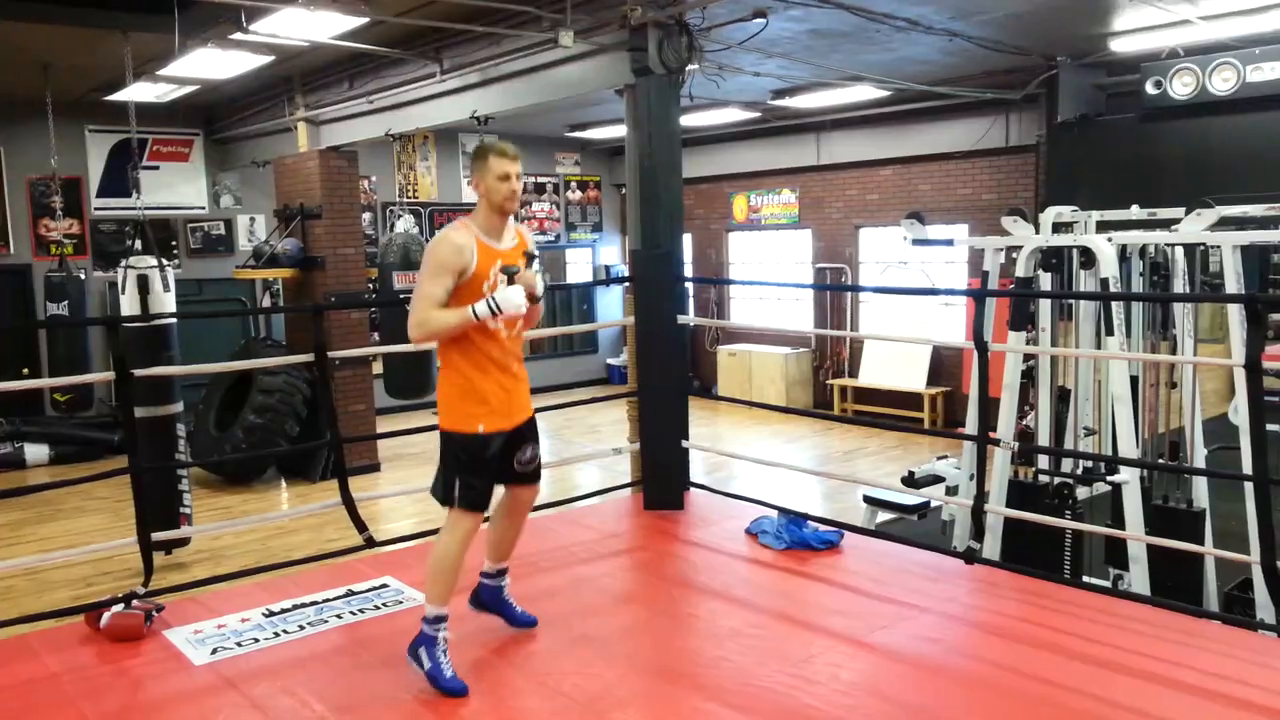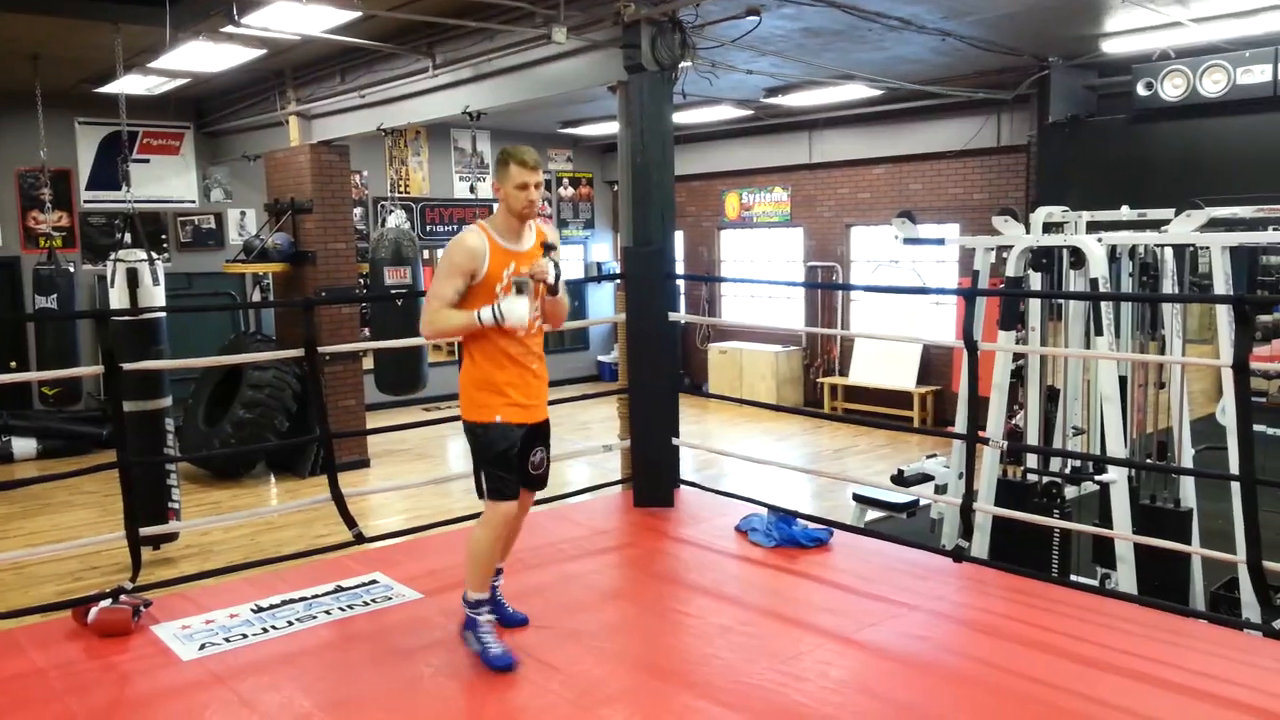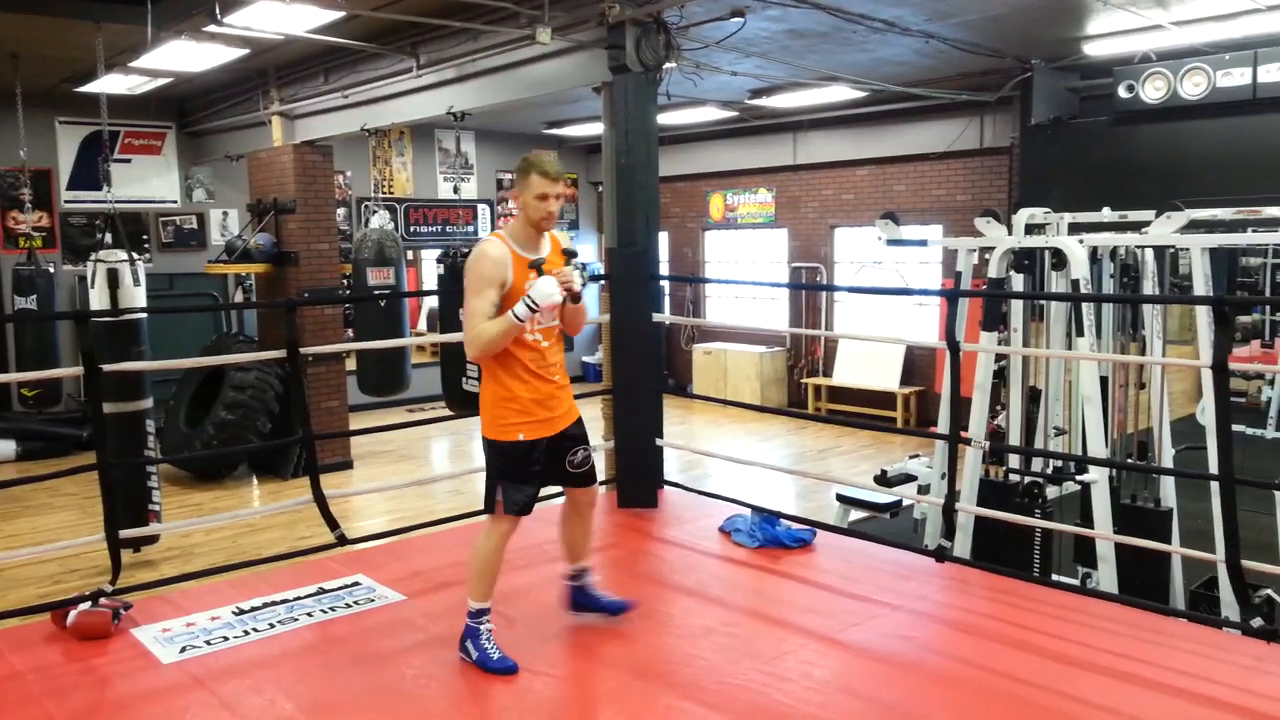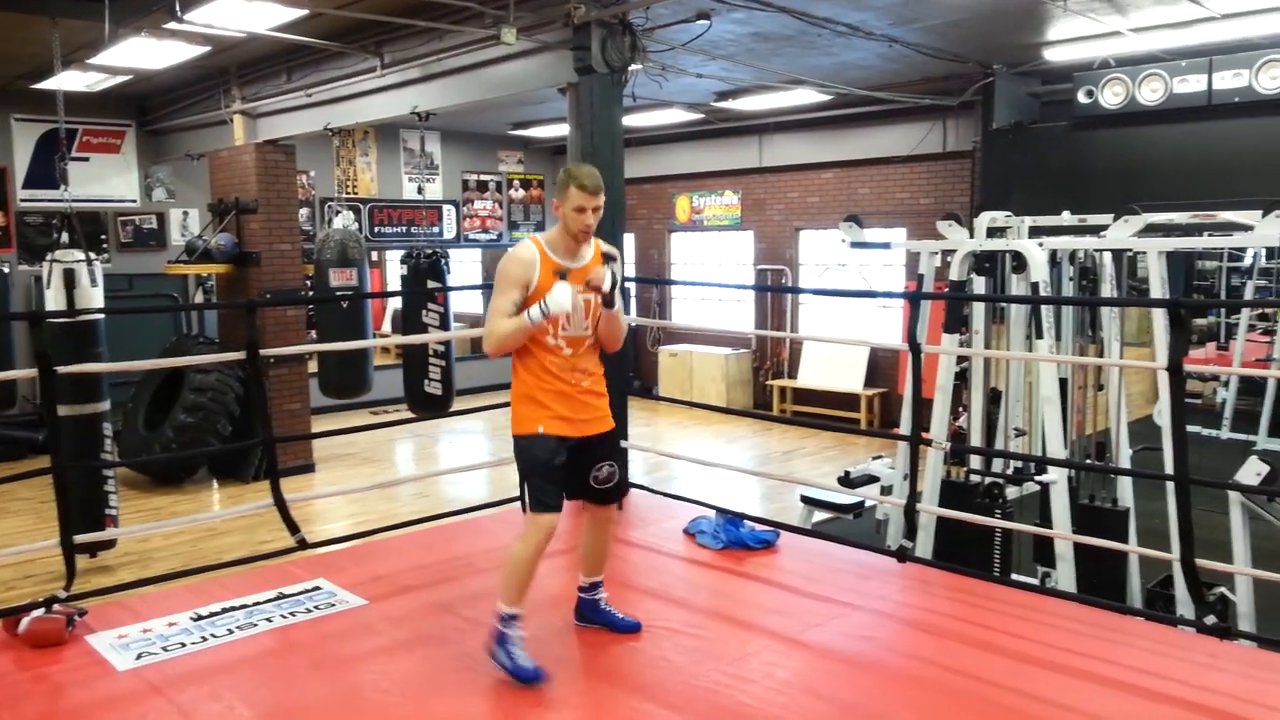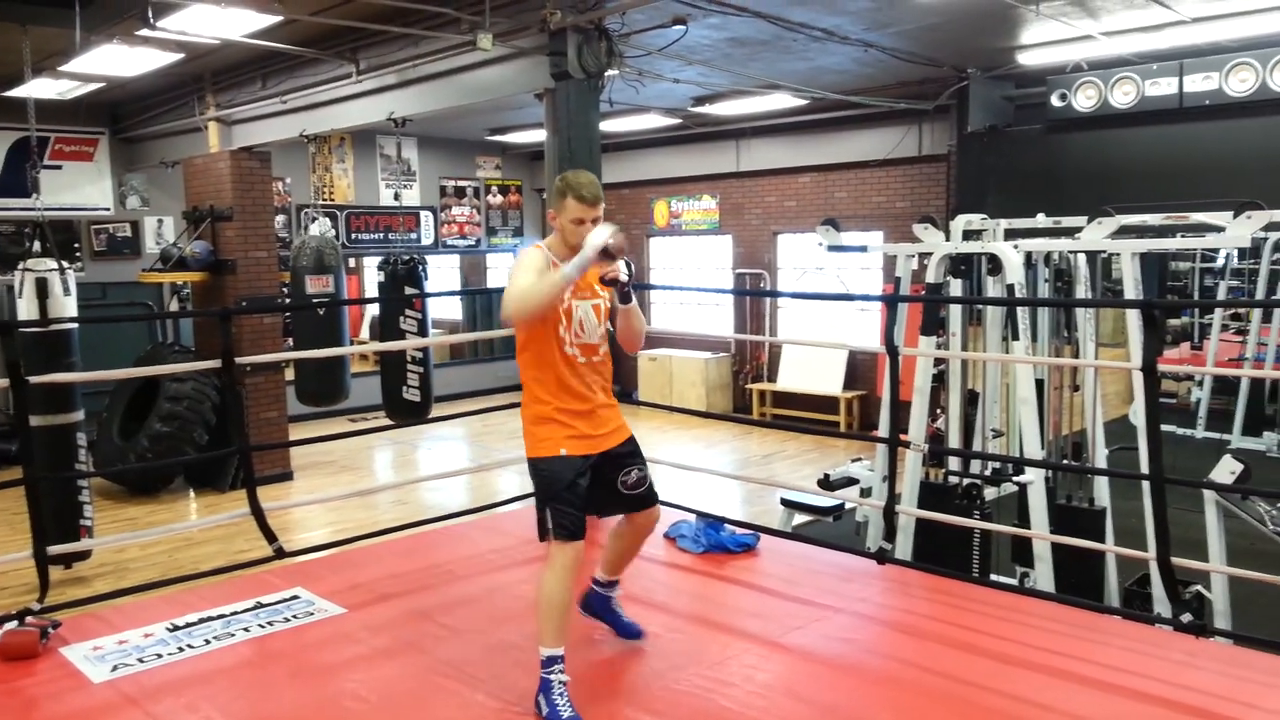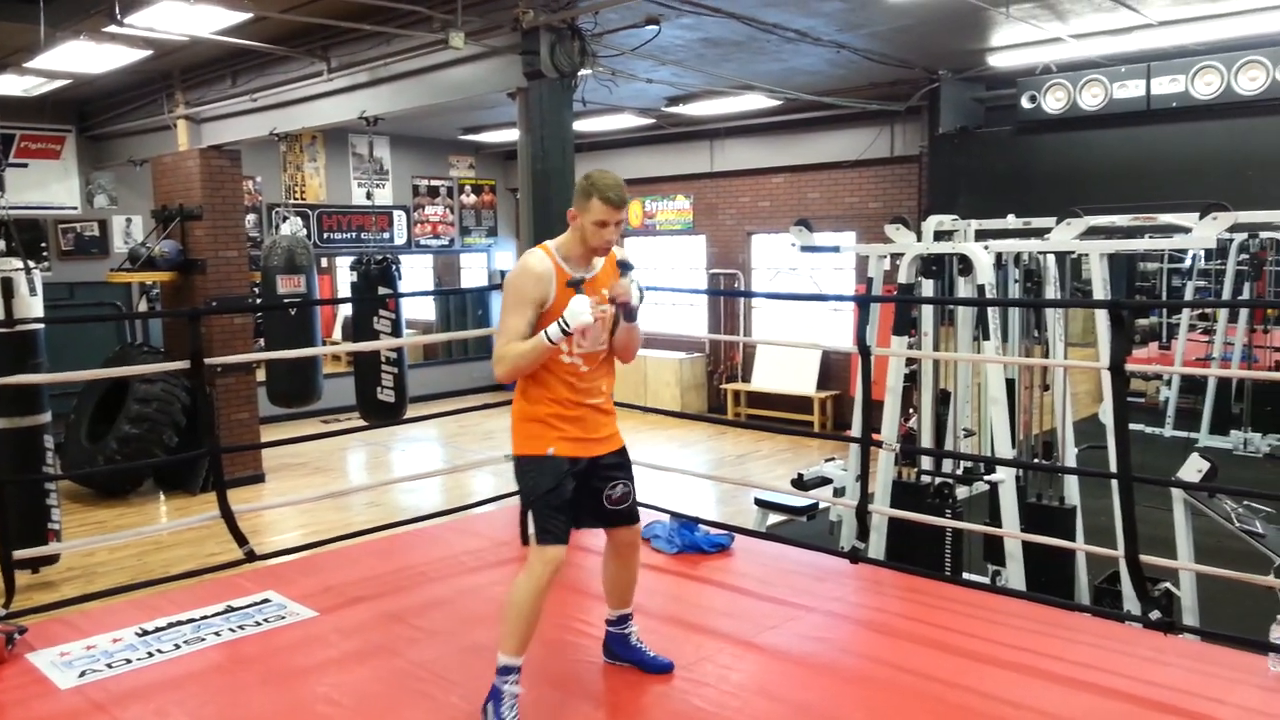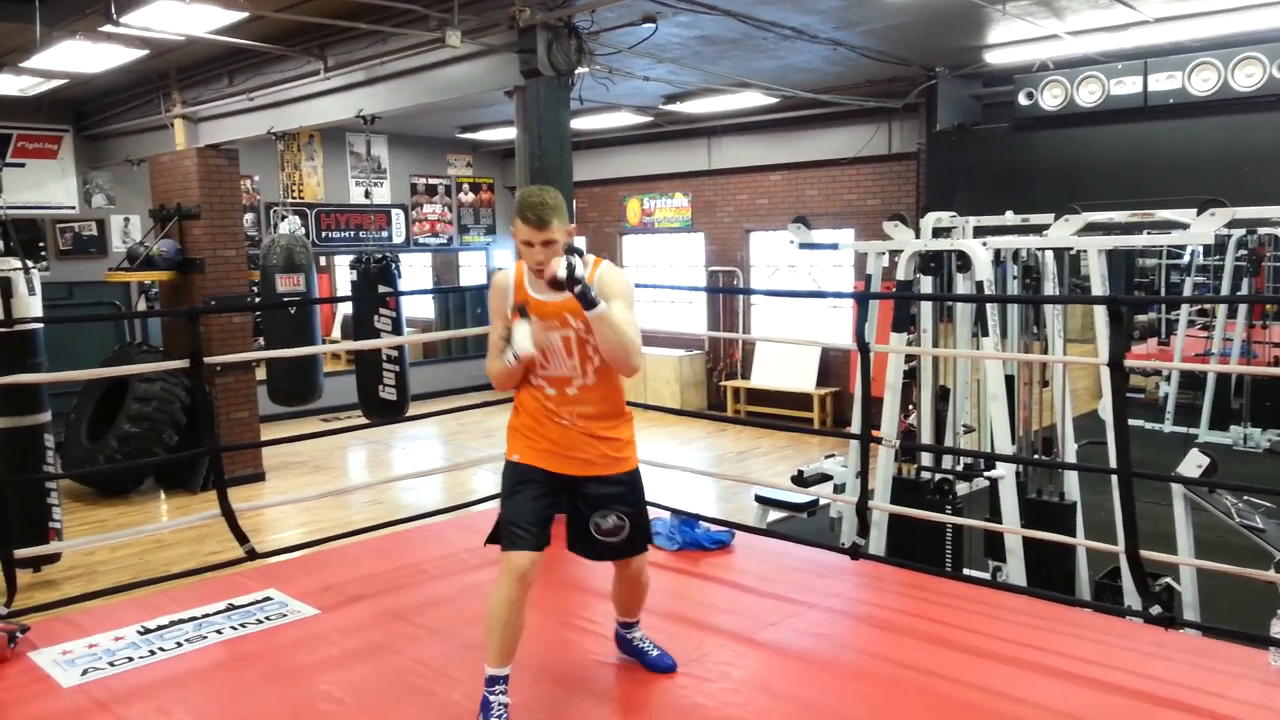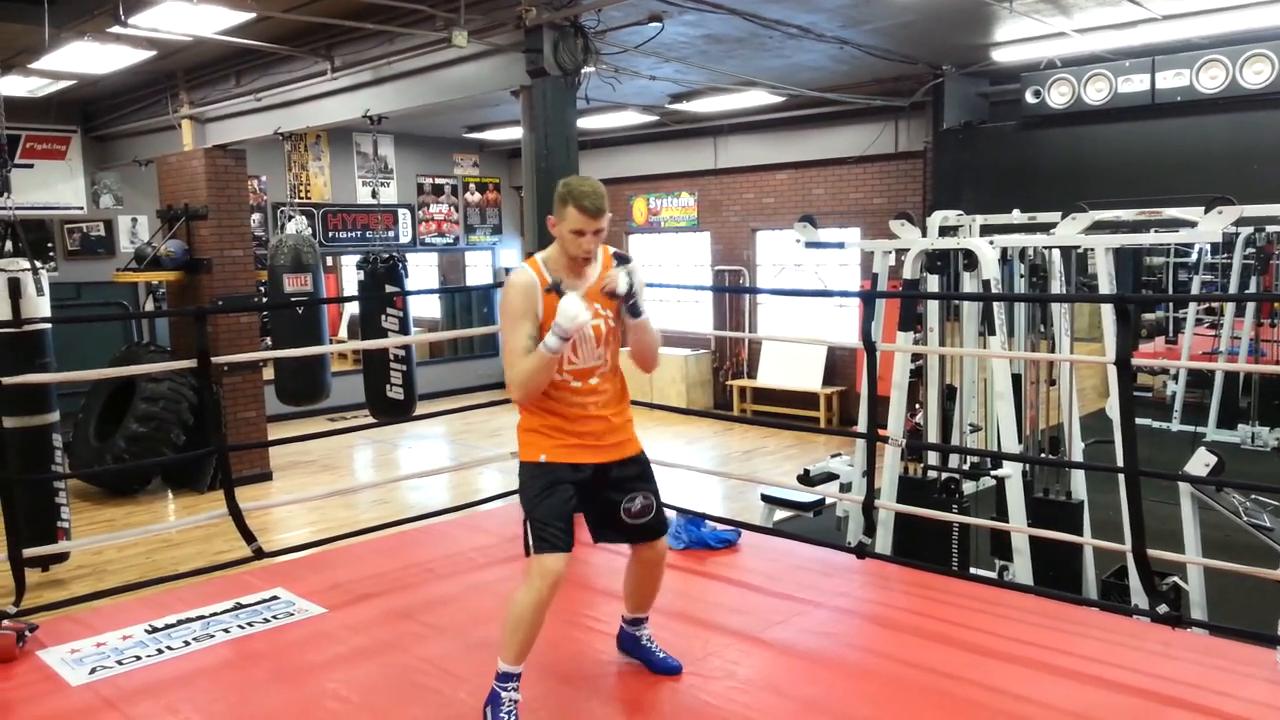
dt=0.4s
person 1, frame 1
left shoulder: (521, 238)
right shoulder: (453, 243)
right elbow: (418, 327)
left wrist: (532, 295)
right wrist: (488, 307)
left hip: (514, 398)
right hip: (471, 406)
left knee: (522, 494)
right knee: (466, 517)
left ankle: (493, 586)
right ankle: (430, 638)
person 1, frame 2
left shoulder: (545, 239)
right shoulder: (470, 246)
left elbow: (558, 320)
right elbow: (431, 325)
left wrist: (553, 285)
right wrist: (494, 312)
left hip: (532, 396)
right hip: (490, 400)
left knee: (523, 498)
right knee: (503, 508)
left ankle: (488, 588)
right ankle: (476, 616)
person 1, frame 3
left shoulder: (558, 246)
right shoulder: (490, 256)
right elbow: (475, 346)
left wrist: (573, 295)
right wrist: (529, 304)
left hip: (558, 404)
right hip: (513, 414)
left knee: (585, 493)
right knee: (503, 520)
left ankle: (580, 587)
right ankle: (475, 627)
person 1, frame 4
left shoulder: (604, 259)
right shoulder: (523, 258)
left elbow: (614, 343)
right elbow: (492, 343)
left wrist: (607, 295)
right wrist: (544, 309)
left hip: (594, 412)
right hip: (540, 415)
left knee: (603, 508)
right knee: (543, 523)
left ankle: (590, 599)
right ankle: (506, 628)
person 1, frame 5
left shoulder: (601, 261)
right shoulder: (532, 263)
left elbow: (634, 343)
right elbow: (519, 309)
left wrist: (621, 291)
right wrist: (584, 253)
left hip: (606, 420)
right hip: (557, 432)
left knee: (643, 514)
right knee: (565, 550)
left ankle: (601, 593)
person 1, frame 6
left shoulder: (616, 264)
right shoulder: (535, 268)
left elbow: (626, 354)
right elbow: (503, 367)
left wrist: (630, 314)
right wrist: (564, 325)
left hip: (599, 431)
right hip: (545, 436)
left knee: (626, 532)
right knee: (546, 558)
left ankle: (619, 636)
person 1, frame 7
left shoulder: (606, 276)
right shoulder: (506, 284)
left elbow: (629, 362)
right elbow: (497, 371)
left wrist: (584, 294)
right wrist: (516, 349)
left hip: (607, 451)
right hip: (534, 451)
left knee: (632, 562)
right knee: (517, 567)
left ankle: (628, 633)
person 1, frame 8
left shoulder: (617, 270)
right shoulder: (525, 285)
left elbow: (648, 362)
right elbow: (520, 390)
left wrist: (631, 307)
right wrist: (561, 332)
left hip: (616, 443)
right hip: (550, 448)
left knee: (653, 547)
right knee: (547, 570)
left ankle: (633, 633)
